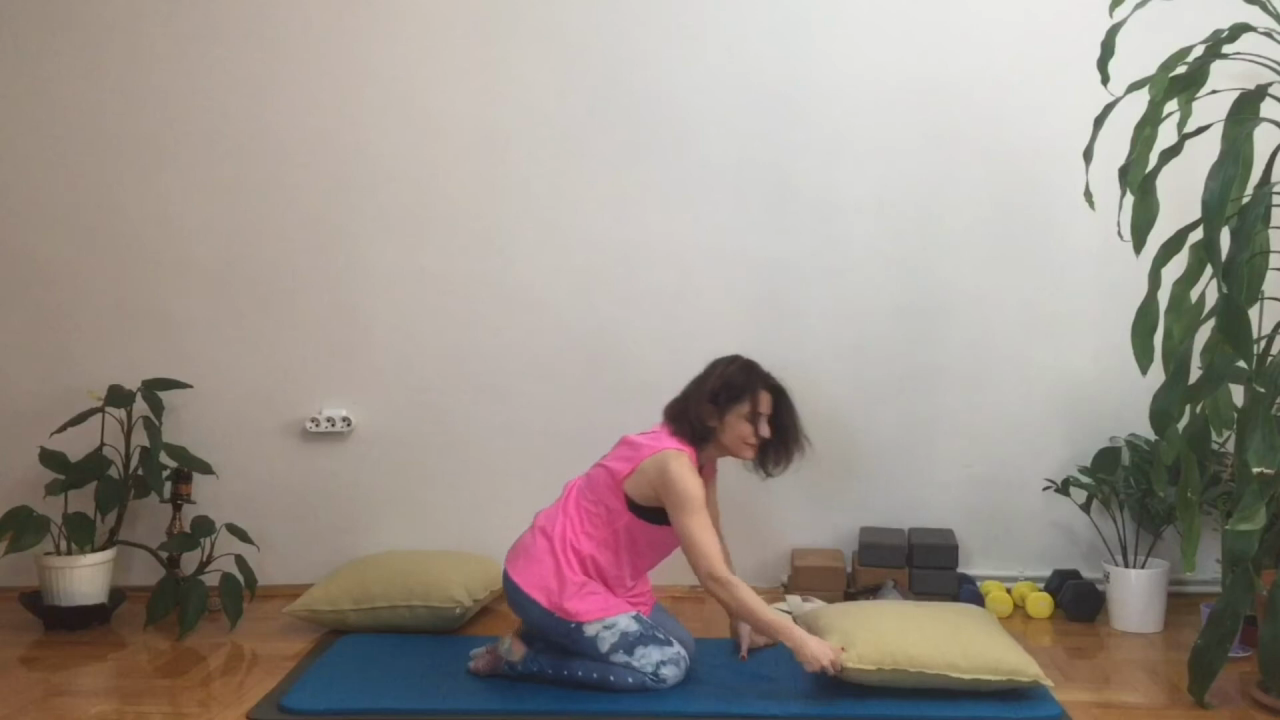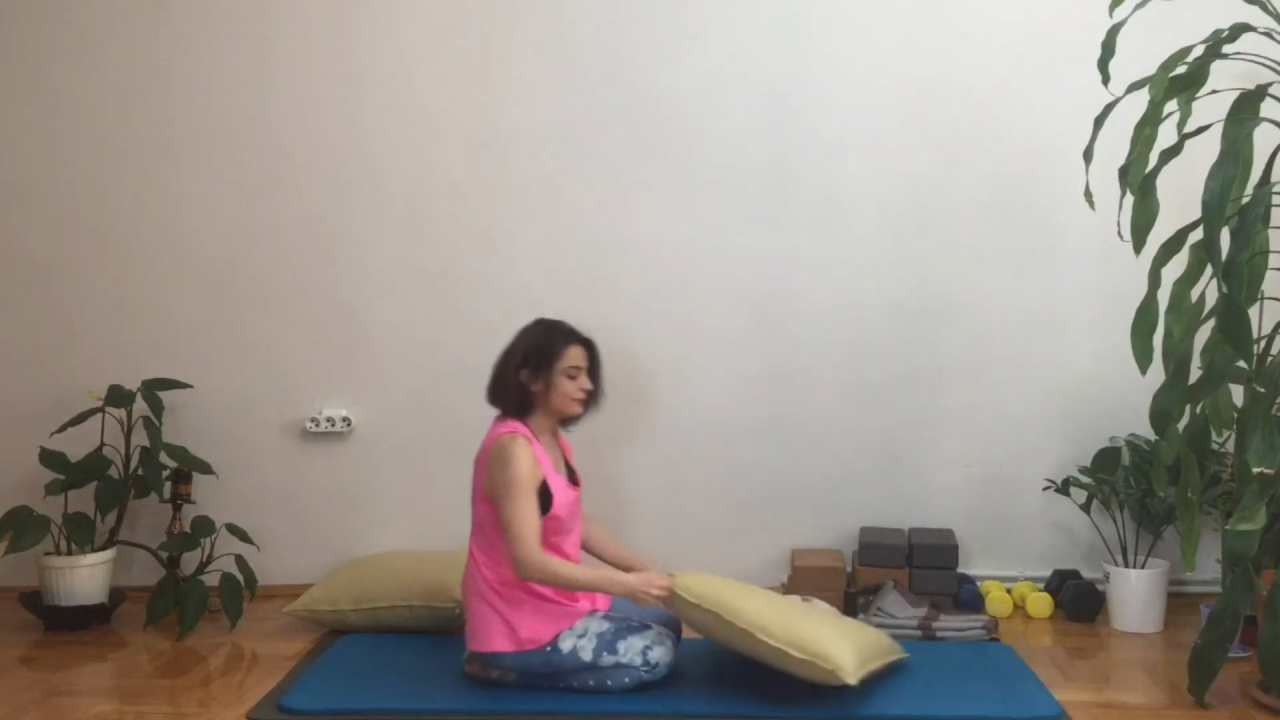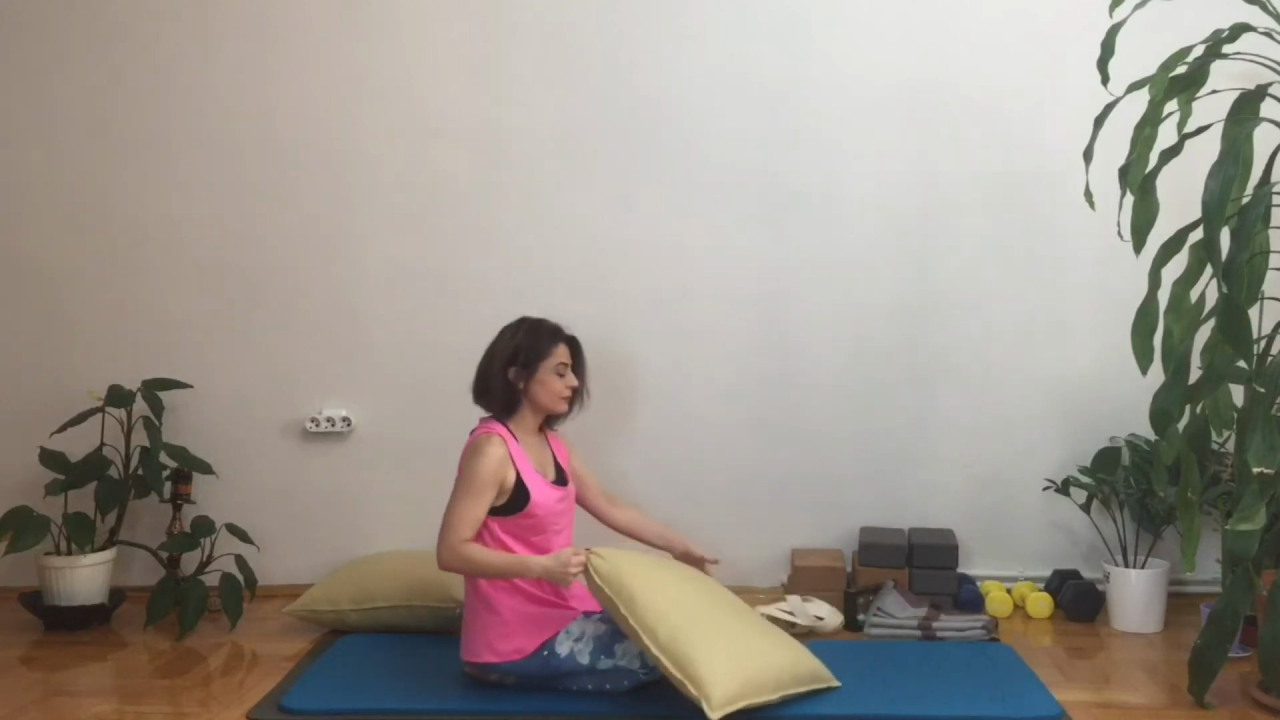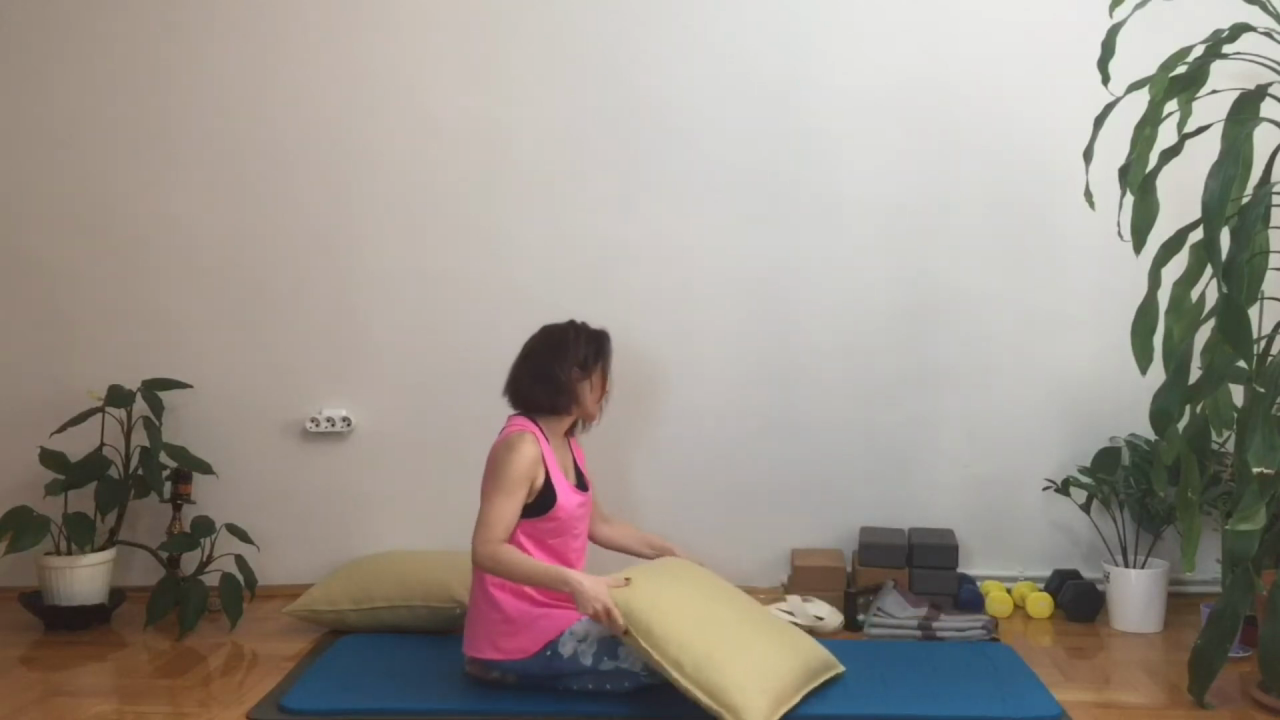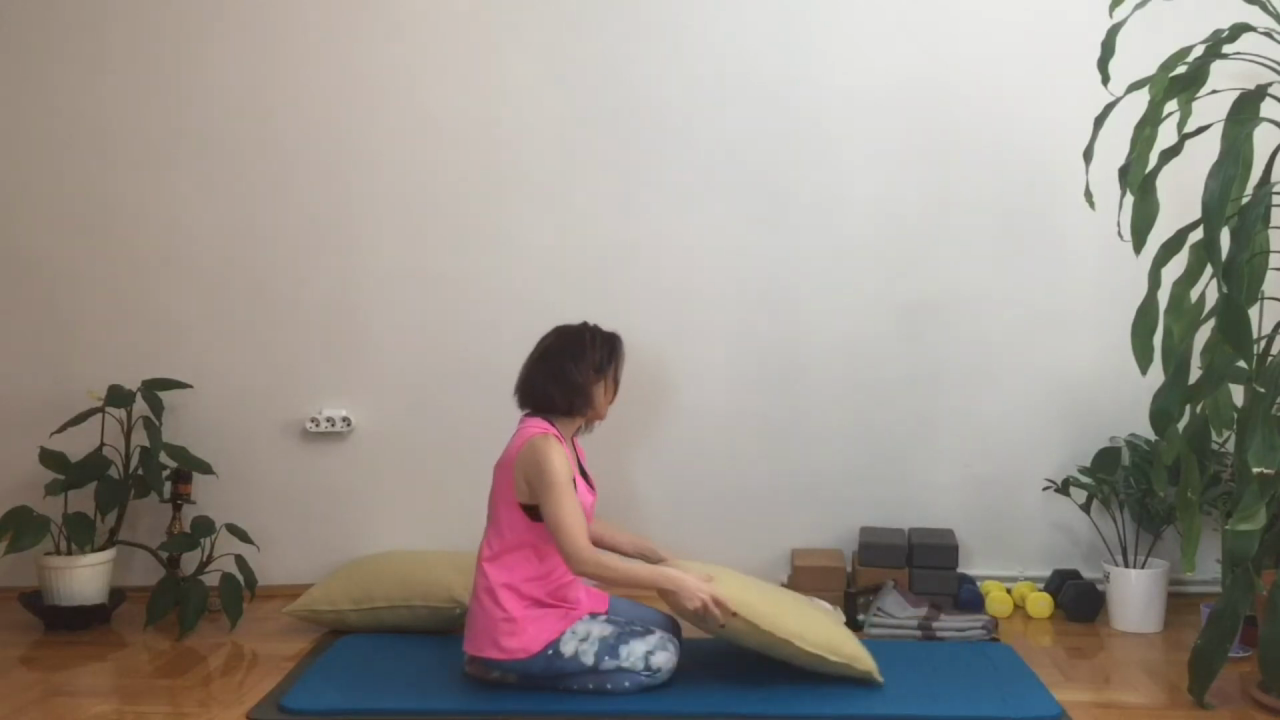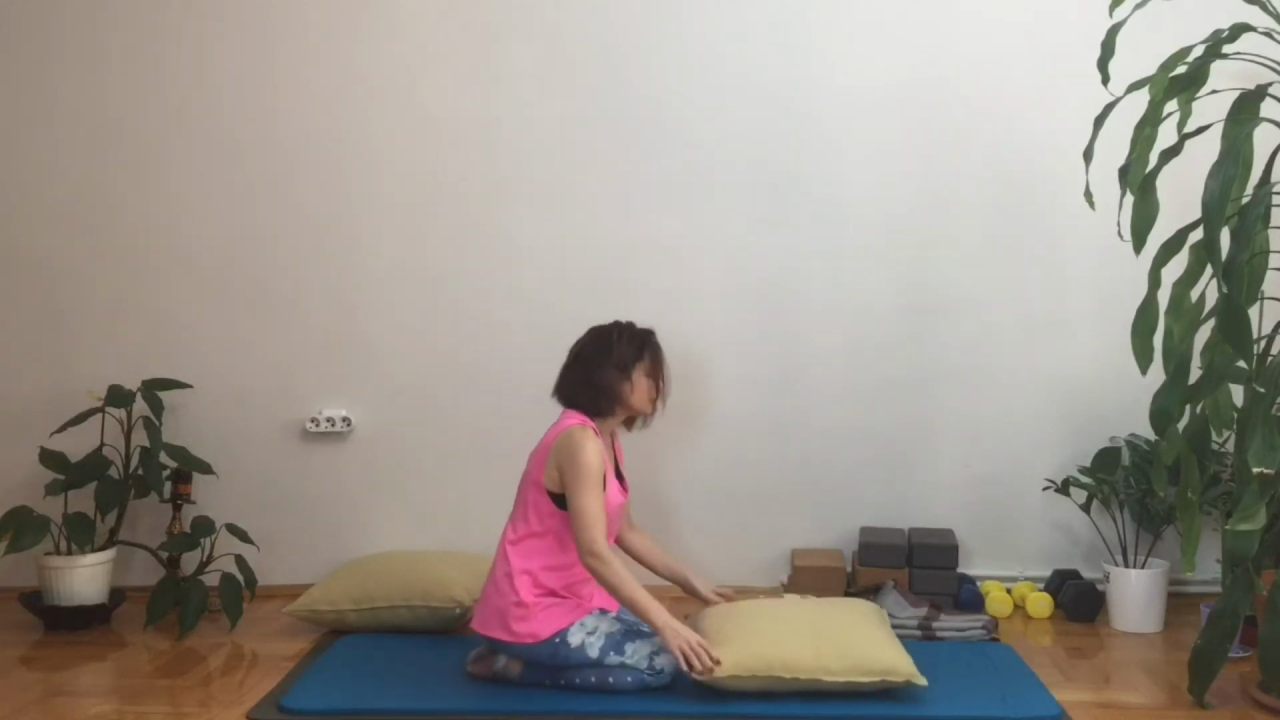
dt=0.5s
person 1, frame 1
left shoulder: (699, 458)
right shoulder: (674, 466)
left elbow: (714, 547)
right elbow: (715, 578)
left wrist: (740, 619)
right wrist: (799, 640)
left hip: (596, 577)
right hip: (551, 585)
left knee: (678, 645)
right knee: (667, 665)
left ankle: (549, 633)
right ankle: (518, 655)
person 1, frame 2
left shoulder: (553, 440)
right shoulder: (513, 448)
left elbow: (576, 524)
right elbow: (530, 562)
left wrist: (642, 570)
right wrist: (624, 584)
left hip: (555, 602)
right hip: (515, 626)
left knee: (664, 622)
right knee: (655, 654)
left ankle: (540, 658)
right ankle: (512, 667)
person 1, frame 3
left shoulder: (550, 442)
right shoulder: (491, 449)
left elbow: (609, 507)
right elbow: (452, 552)
left wrist: (681, 548)
right wrist: (541, 566)
left hip: (555, 605)
right hip: (513, 631)
right knee: (651, 656)
left ankle: (542, 666)
right ankle: (512, 671)
person 1, frame 4
left shoulder: (567, 442)
right shoulder: (521, 446)
left elbow: (596, 523)
right elbow: (488, 551)
left wrist: (665, 552)
right wrist: (575, 583)
left hip: (558, 606)
right hip: (516, 630)
left ankle: (541, 666)
right ankle: (510, 669)
person 1, frame 5
left shoulder: (559, 439)
right shoulder: (544, 448)
left elbow: (582, 526)
right elbow: (580, 558)
left wrist: (654, 554)
right wrist: (672, 580)
left hip: (553, 602)
right hip: (520, 626)
left knee: (663, 630)
right knee: (658, 657)
left ankle: (528, 663)
right ankle: (510, 666)
person 1, frame 6
left shoulder: (606, 437)
right shoulder: (581, 440)
left elbow: (625, 531)
right elbow: (595, 554)
left wrist: (693, 584)
right wrist: (667, 626)
left hip: (567, 596)
right hip: (530, 611)
left knee: (670, 638)
right knee: (658, 660)
left ankle: (523, 656)
right ankle: (514, 665)
